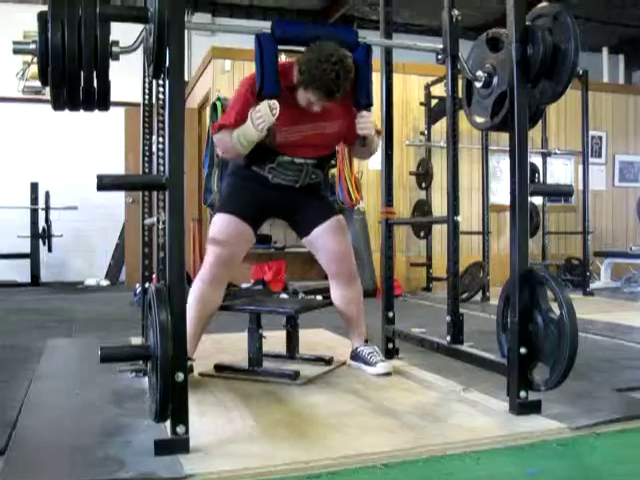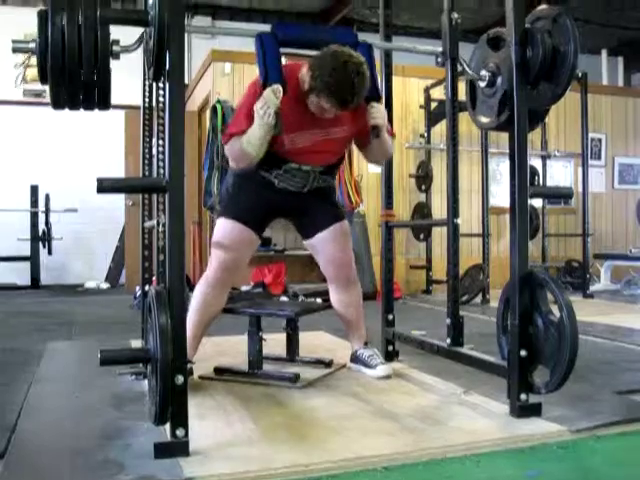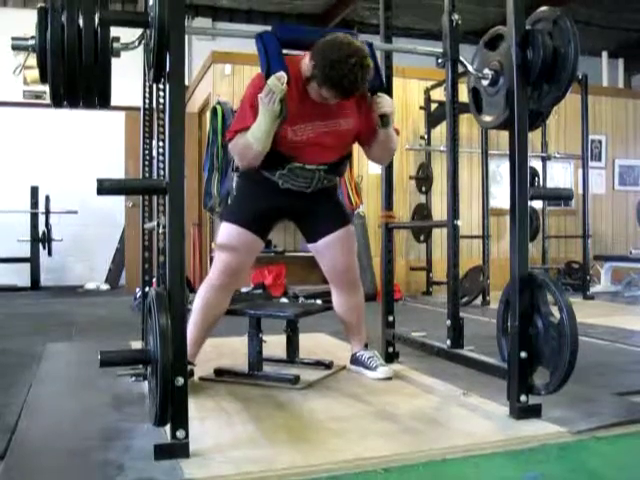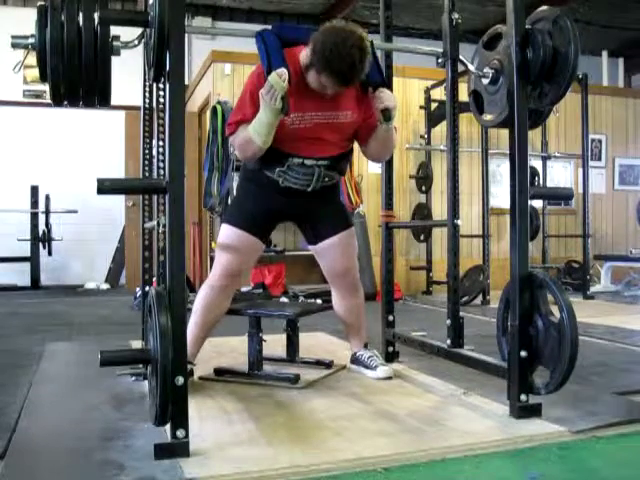
dt=0.3s
person 1, frame 1
left shoulder: (345, 96)
right shoulder: (261, 85)
left elbow: (361, 152)
right elbow: (223, 148)
left wrist: (368, 137)
right wrist: (252, 130)
left hip: (307, 187)
right hip: (252, 181)
left knee: (344, 265)
right knee: (216, 263)
left ankle: (360, 346)
right ankle: (183, 355)
person 1, frame 2
left shoulder: (355, 98)
right shoulder: (271, 88)
left elbow: (379, 156)
right elbow: (236, 159)
left wrist: (379, 133)
right wrist: (261, 127)
left hip: (315, 189)
right hip: (258, 184)
left knee: (344, 270)
right knee: (221, 268)
left ankle: (359, 349)
right ankle: (183, 358)
person 1, frame 3
left shoulder: (359, 93)
right shoulder: (273, 82)
left elbow: (381, 156)
right elbow: (242, 158)
left wrist: (385, 124)
right wrist: (266, 118)
left hip: (320, 191)
right hip: (263, 185)
left knee: (347, 275)
right knee: (224, 273)
left ankle: (360, 352)
right ankle: (185, 360)
person 1, frame 4
left shoulder: (357, 87)
right shoulder: (271, 73)
left elbow: (377, 153)
right elbow: (242, 149)
left wrist: (386, 120)
right wrist: (270, 112)
left hip: (322, 191)
right hip: (264, 185)
left knee: (347, 275)
right knee: (225, 273)
left ankle: (360, 351)
right ankle: (184, 359)
